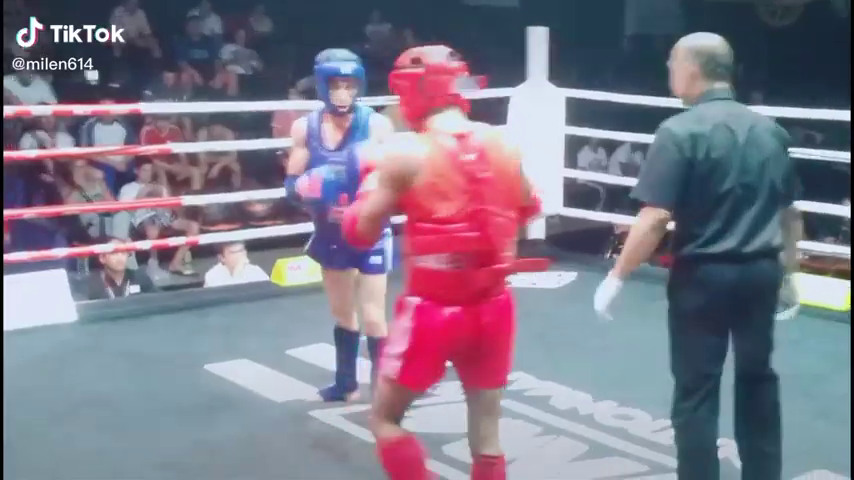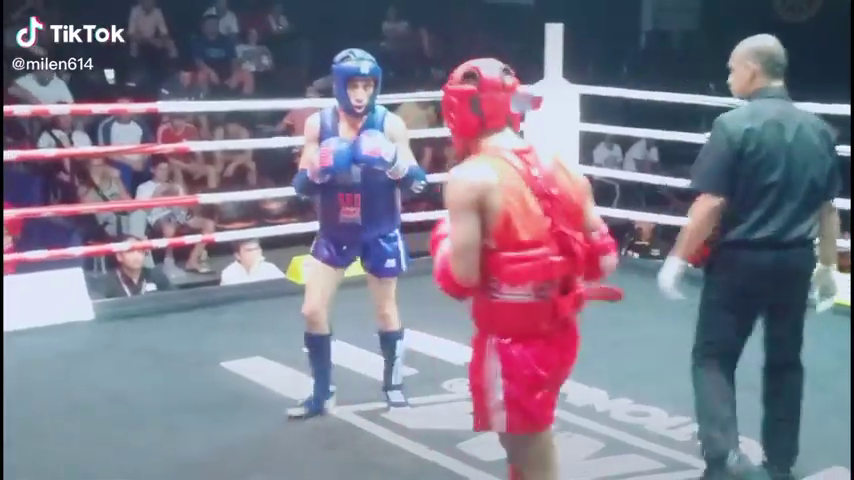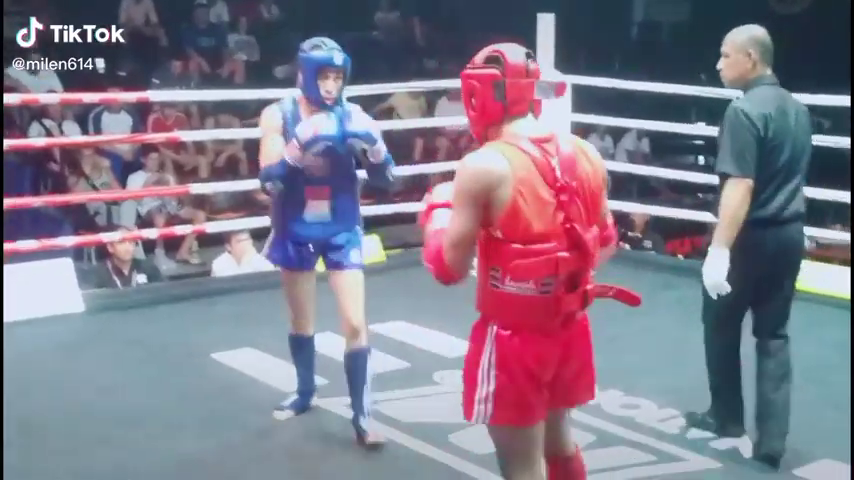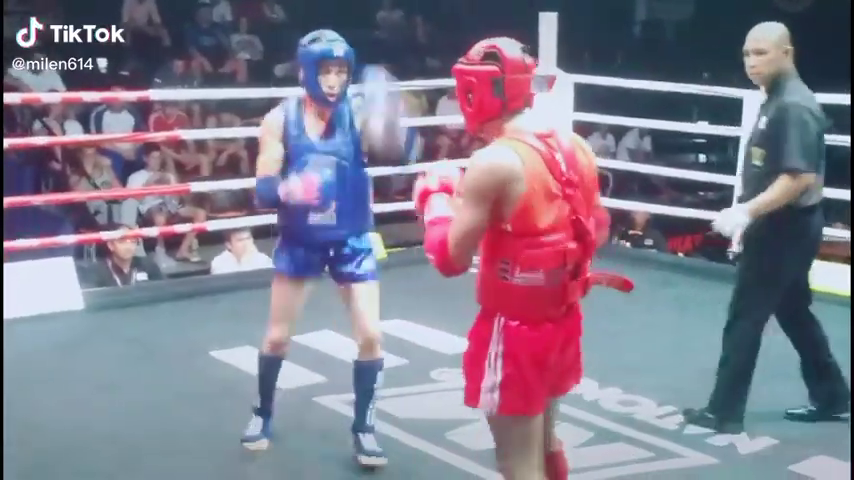
dt=0.4s
person 1, frame 1
left shoulder: (680, 132)
right shoulder: (769, 129)
left elbow: (655, 217)
right elbow: (789, 211)
left wrist: (616, 278)
right wrist: (788, 267)
left hip: (702, 277)
right hip: (760, 272)
left knee: (696, 392)
right knee: (757, 376)
person 1, frame 2
left shoulder: (733, 124)
right shoulder: (817, 129)
left elbow: (710, 203)
right elbow: (828, 207)
left wrist: (677, 259)
right wrist: (828, 264)
left hip: (741, 260)
right hip: (795, 260)
left knee: (712, 360)
right knee: (784, 361)
person 1, frame 3
left shoulder: (744, 110)
right shoulder: (797, 109)
left elbow: (740, 186)
left wrist: (719, 249)
left hip: (751, 237)
right hip: (789, 234)
left knee: (722, 325)
right knee: (773, 334)
left ankle: (726, 416)
right ankle: (771, 436)
person 1, frame 4
left shoulder: (793, 106)
right shoulder: (780, 101)
left elbow: (801, 177)
left wrist: (745, 211)
right wrist: (749, 213)
left hip: (784, 227)
right hip: (792, 225)
left knee: (745, 316)
right knee: (794, 310)
left ankle: (725, 411)
person 2, frame 1
left shoulder: (405, 153)
right shoulder: (503, 145)
left elbow: (359, 233)
right elbow: (529, 209)
left wrist: (374, 174)
left hip: (431, 311)
right hip: (492, 307)
left knee: (385, 419)
right knee: (486, 439)
person 2, frame 2
left shoulder: (471, 178)
right shoulder: (563, 168)
left elbow: (460, 281)
right elbow: (603, 260)
left wrist: (443, 239)
left hip: (512, 344)
right hip: (562, 333)
right knee: (532, 433)
person 2, frame 3
left shoulder: (484, 165)
right shoulder: (585, 155)
left elbow: (448, 267)
right elbow: (604, 245)
left wrist: (437, 210)
left hip: (514, 339)
right hip: (570, 329)
right knee: (556, 439)
person 2, frame 4
left shoulder: (494, 162)
right shoulder: (573, 146)
left elbow: (451, 259)
left wrist: (433, 195)
left hip: (515, 327)
right hip: (562, 320)
right knee: (543, 435)
person 3, frame 1
left shoulder: (376, 124)
right shoulder: (305, 128)
right elbow: (290, 183)
right wrist: (306, 189)
right hip: (330, 233)
left knee: (372, 316)
right knee: (342, 313)
right ankle: (346, 382)
person 3, frame 2
left shoulder: (390, 125)
right shoulder: (317, 124)
left elbow: (417, 183)
right elbow: (301, 185)
left wrist: (394, 162)
right wrist: (317, 169)
left hip: (380, 232)
right hip: (334, 232)
left knee: (386, 314)
right knee: (312, 311)
left ankle: (393, 382)
right ankle: (321, 391)
person 3, frame 3
left shoulder: (354, 117)
right shoulder: (276, 116)
left elbow: (384, 178)
right elbow: (269, 182)
left wrist: (373, 145)
right wrist: (299, 147)
left hip: (342, 231)
right hip: (294, 231)
left knee: (354, 323)
right knee: (301, 320)
left ankle: (361, 413)
right ankle: (304, 392)
person 3, frame 4
left shoulder: (356, 113)
right shoulder: (282, 119)
left elbow: (387, 145)
right elbow: (264, 189)
left wrist: (382, 126)
right wrist: (290, 191)
left hip: (351, 240)
right hip: (299, 241)
left knee: (370, 335)
right knee: (277, 338)
left ankle: (363, 428)
right ankle: (263, 414)
